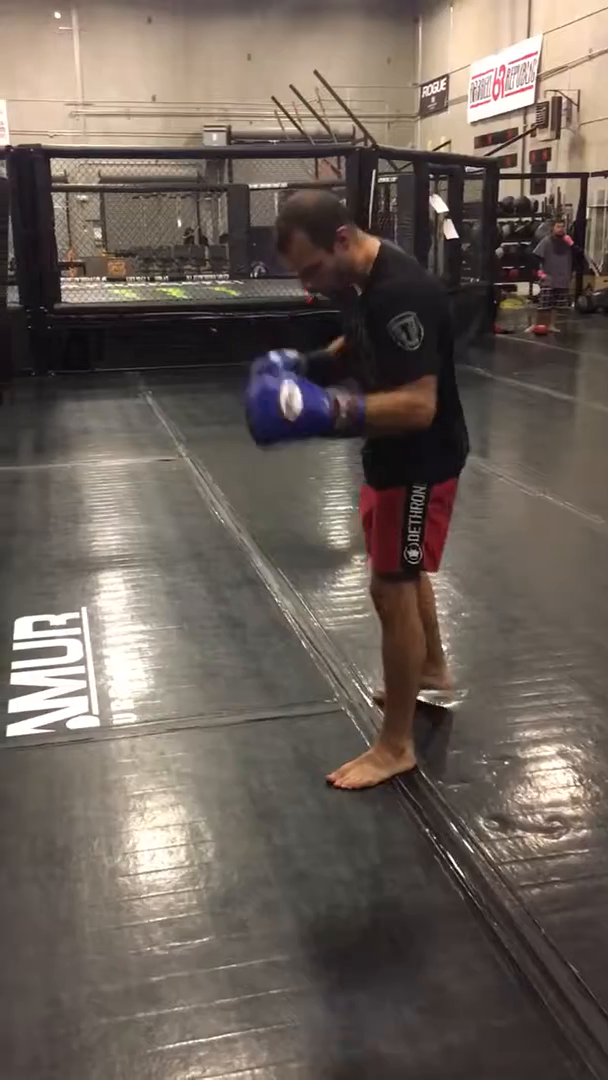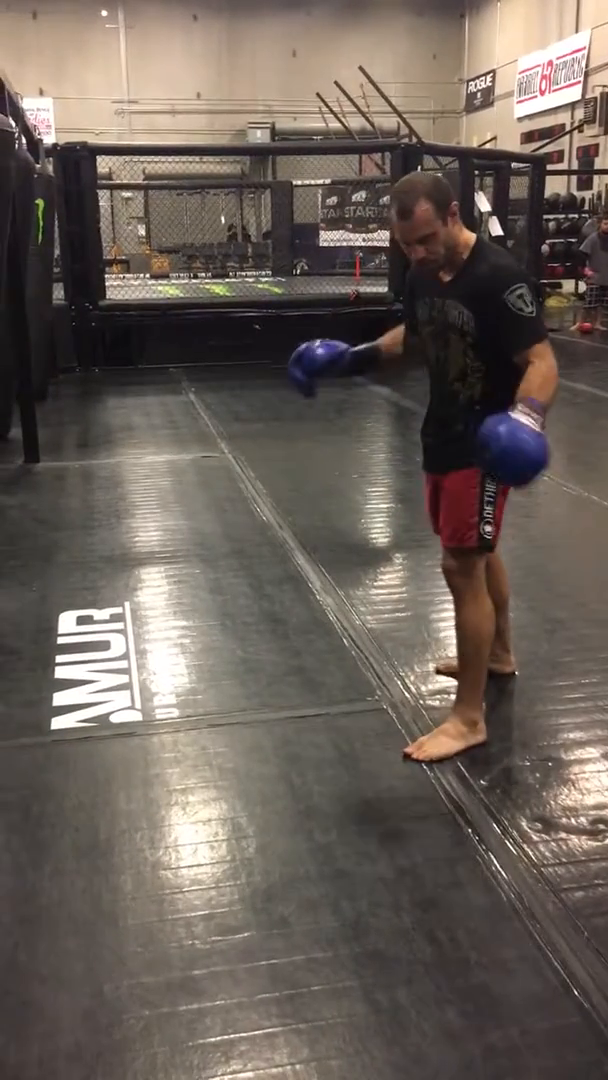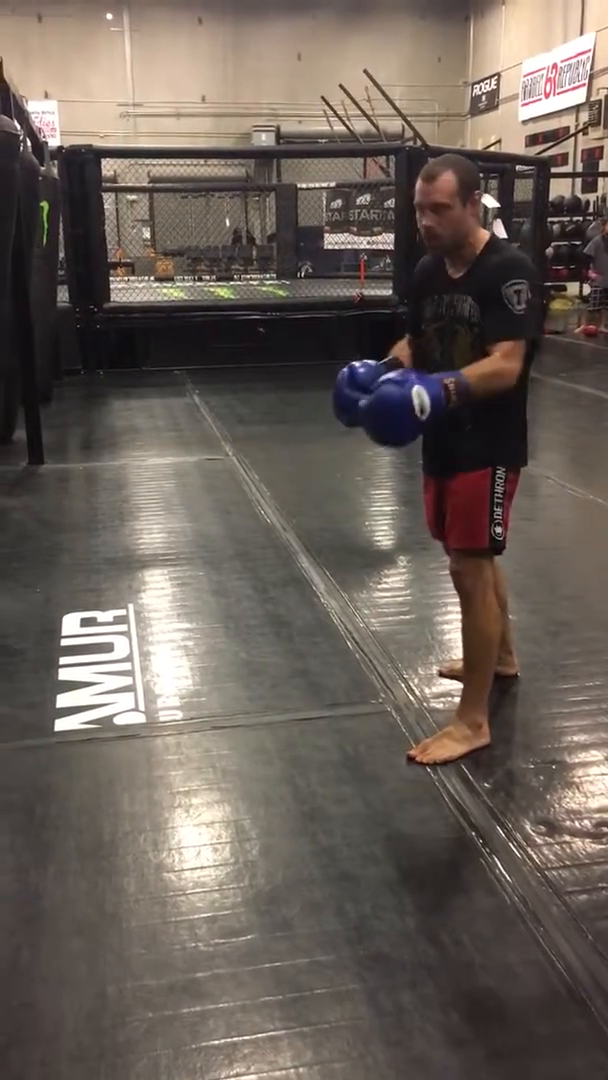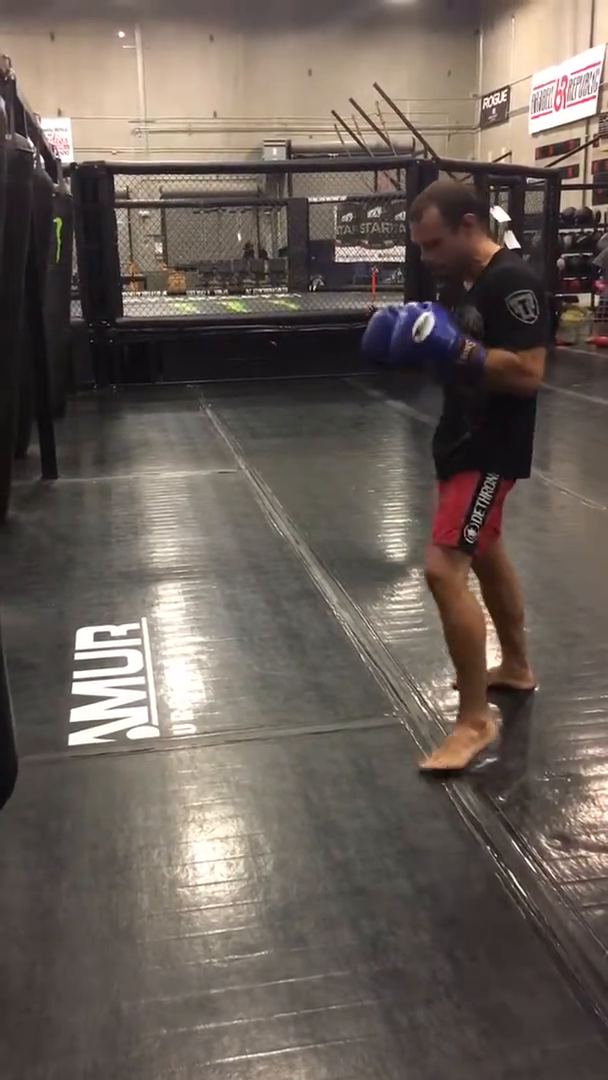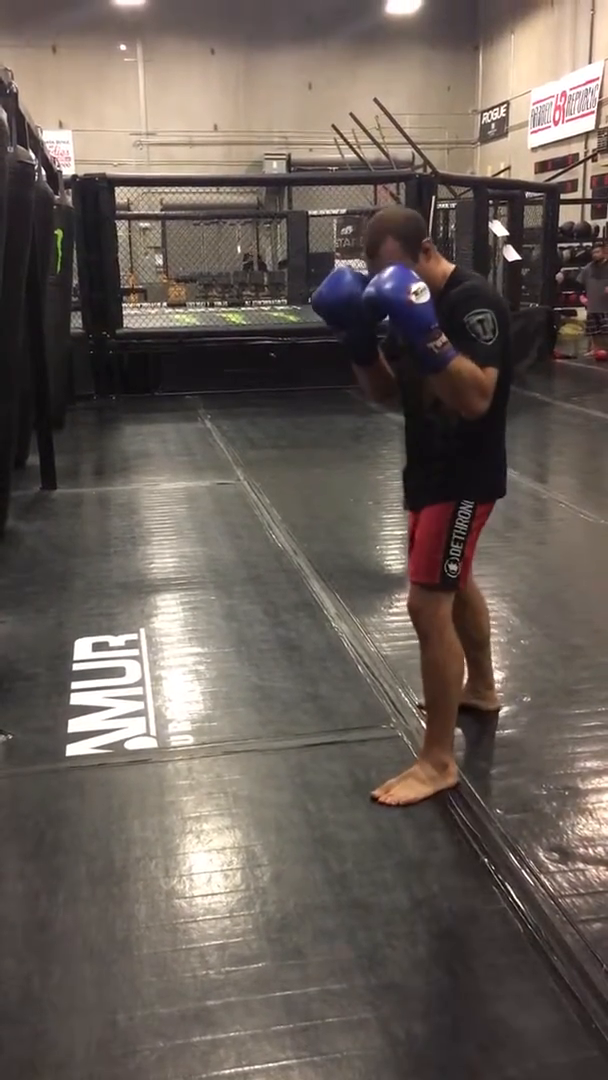
dt=1s
person 1, frame 1
left shoulder: (403, 293)
right shoulder: (356, 279)
left elbow: (418, 405)
left wrist: (323, 412)
right wrist: (310, 365)
left hip: (421, 460)
right hip: (390, 451)
left knee: (391, 589)
right knee: (402, 570)
left ankle: (397, 744)
right ankle: (432, 666)
person 1, frame 2
left shoulder: (500, 277)
right shoulder: (422, 273)
left elbow: (542, 361)
left wrist: (526, 415)
right wrist: (352, 356)
left hip: (482, 444)
right hip: (442, 436)
left knee: (463, 567)
right knee: (477, 551)
left ankle: (468, 718)
right ankle: (499, 652)
person 1, frame 3
left shoulder: (508, 270)
right shoulder: (427, 271)
left elbow: (505, 367)
left wrist: (434, 390)
right wrist: (382, 372)
left hip: (488, 448)
right hip: (441, 441)
left knee: (470, 570)
right knee: (472, 556)
left ankle: (473, 720)
right ankle: (502, 656)
person 1, frame 4
left shoulder: (514, 283)
right shoulder: (454, 282)
left elbow: (528, 374)
left wrist: (451, 348)
right wrist: (413, 343)
left hip: (491, 451)
right hip: (461, 441)
left knee: (443, 568)
right knee: (486, 554)
left ankle: (474, 719)
right ankle: (515, 665)
person 1, frame 5
left shoulder: (473, 302)
right shoulder: (419, 302)
left elbow: (475, 398)
right elbow: (384, 391)
left wrist: (425, 334)
right wrist: (358, 335)
left hip: (464, 477)
right hip: (435, 469)
left knee: (428, 604)
right knee: (456, 583)
left ankle: (438, 761)
right ankle: (481, 688)
